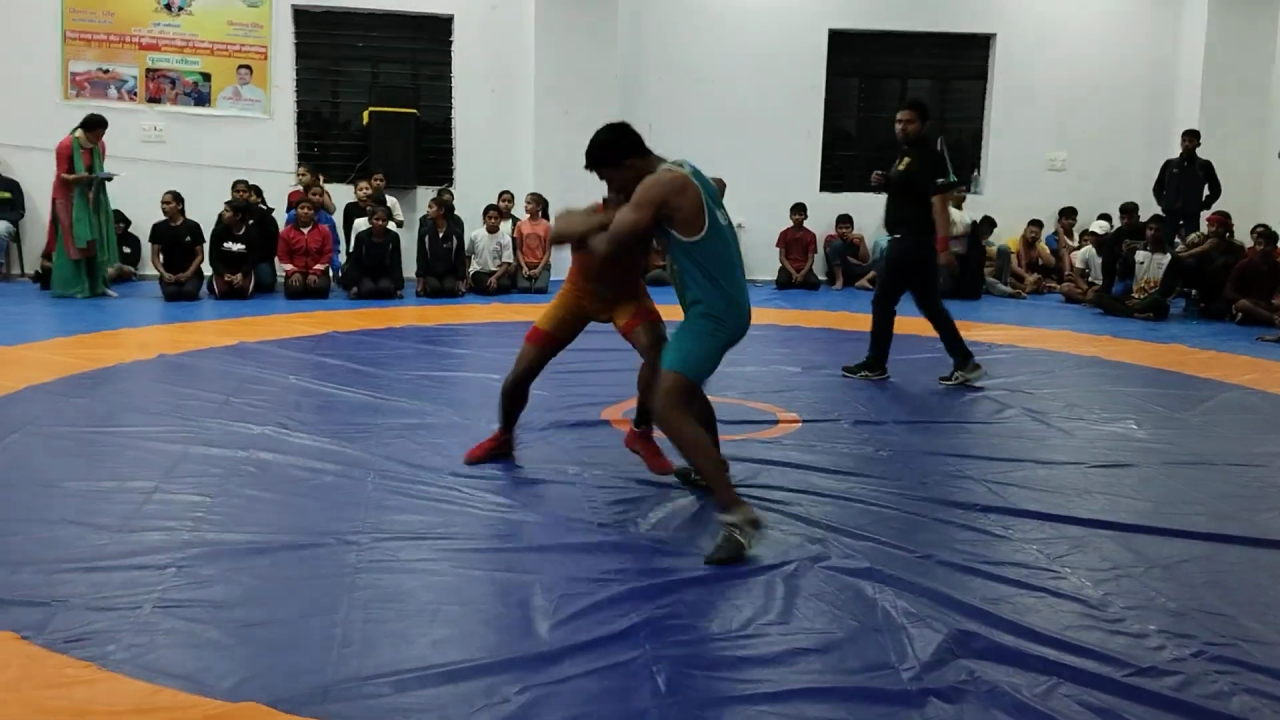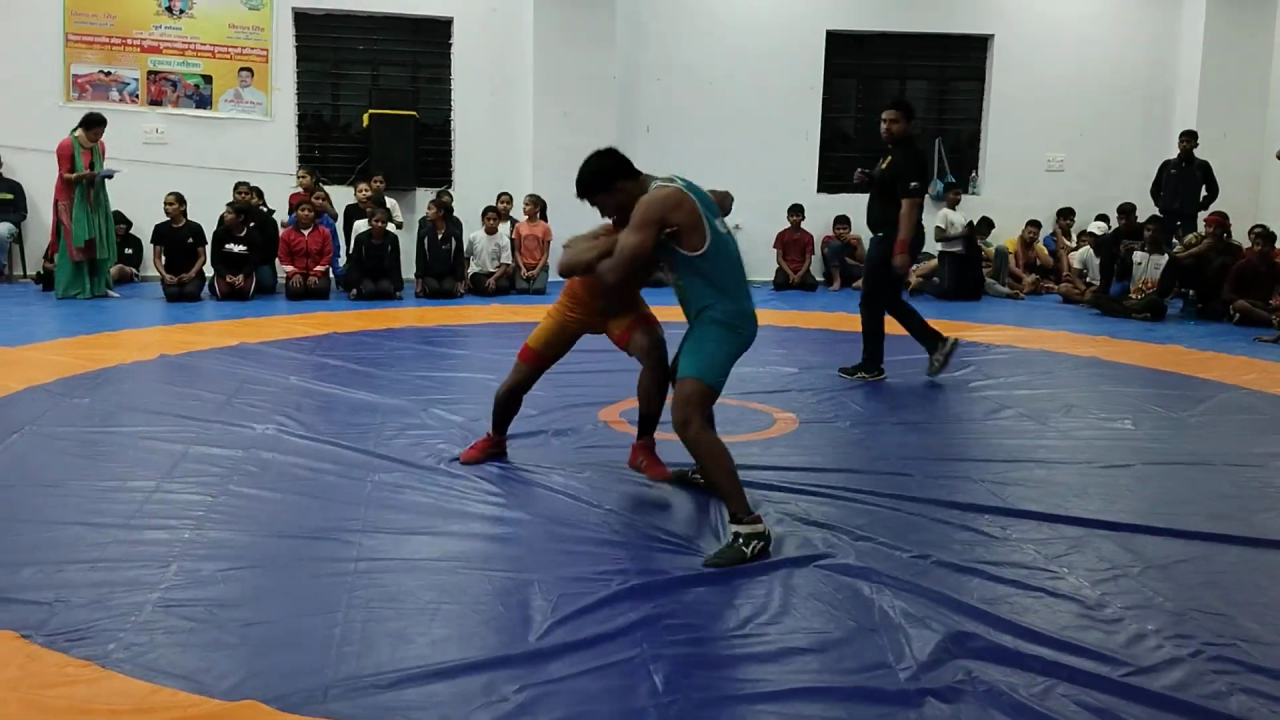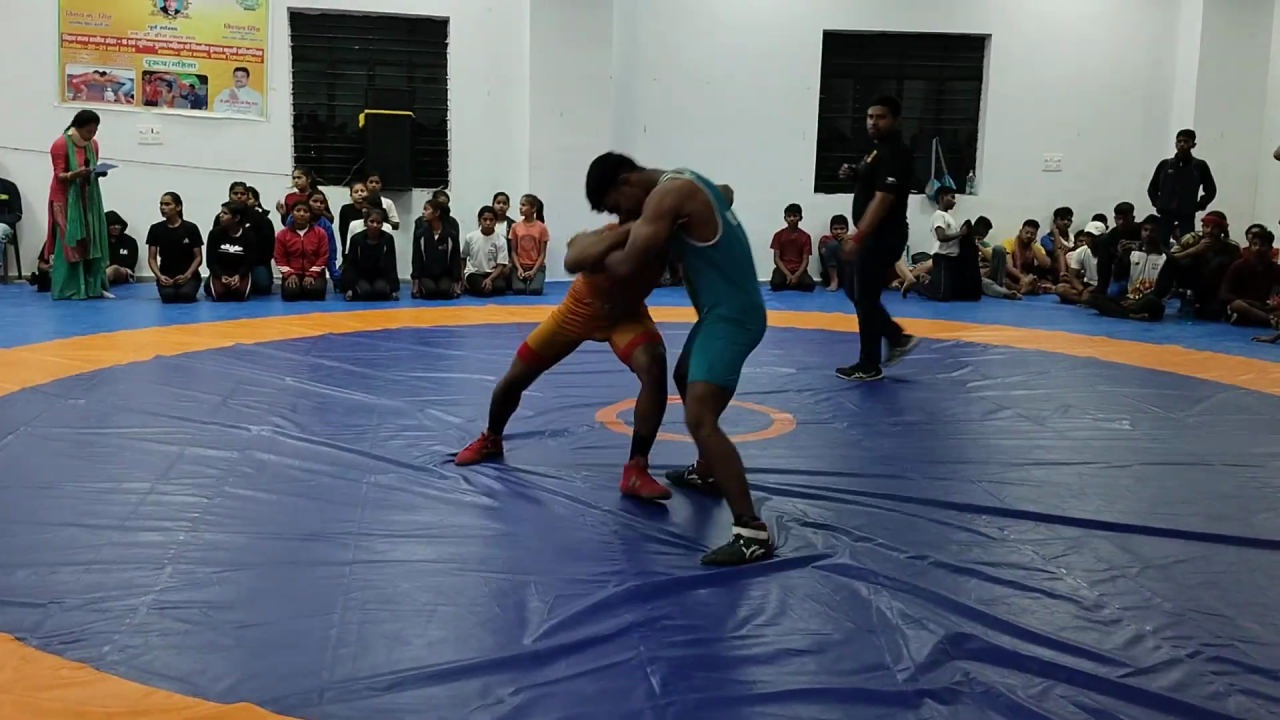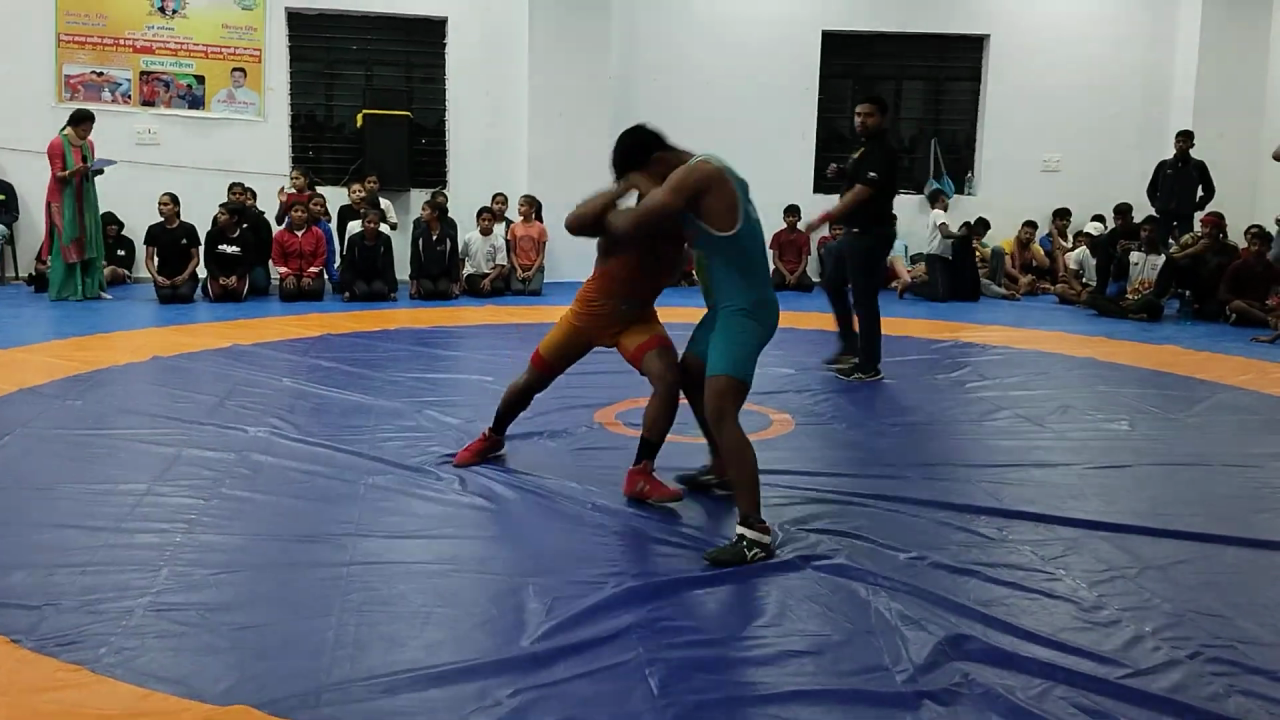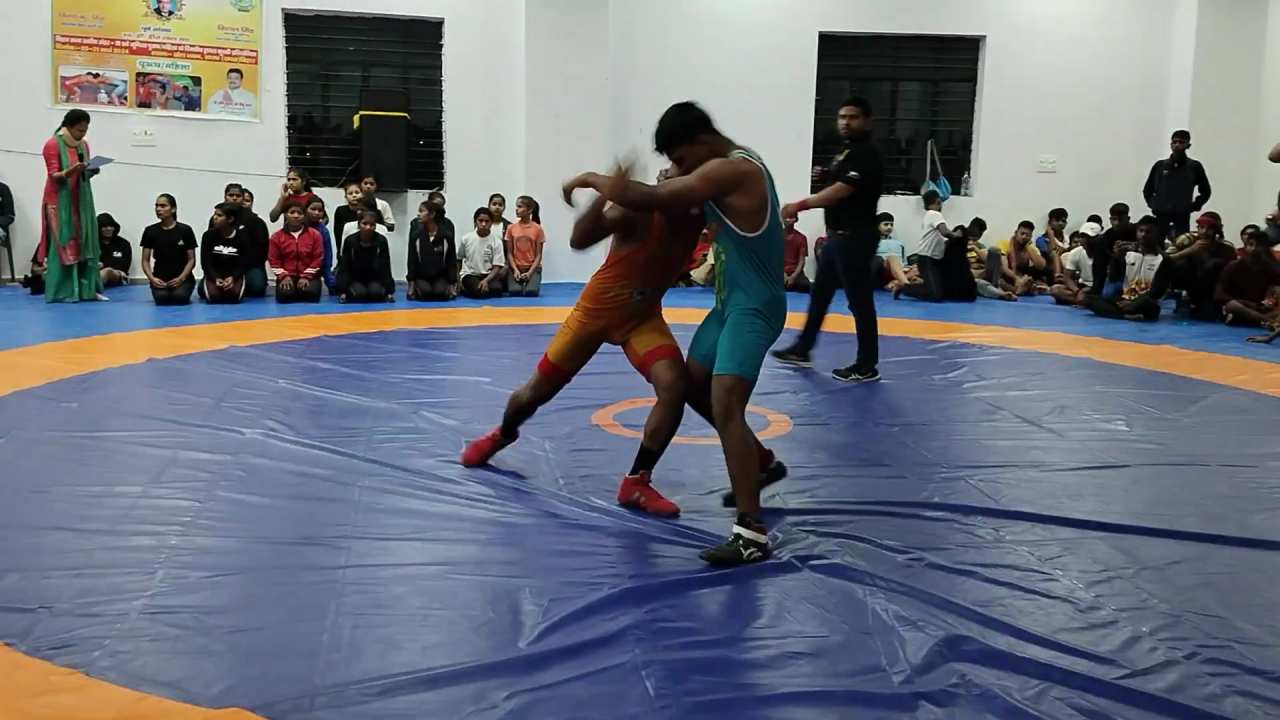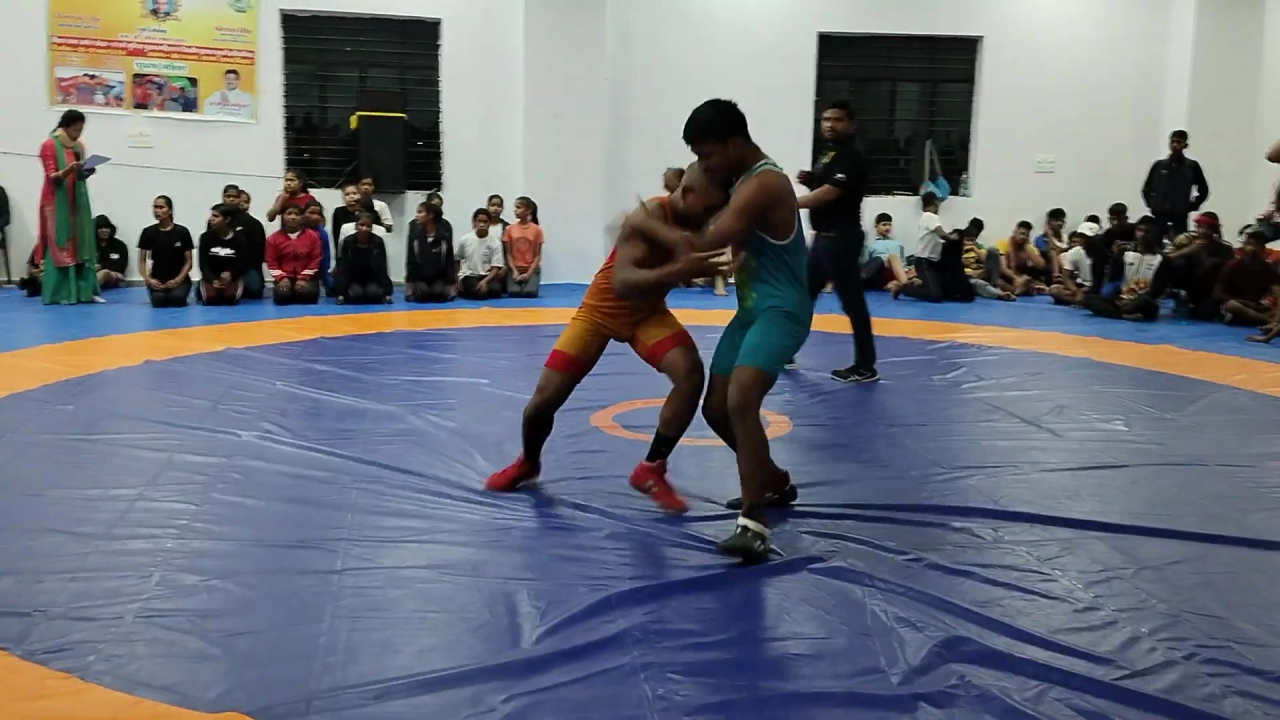
dt=0.1s
person 1, frame 1
left shoulder: (657, 186)
right shoulder: (682, 174)
left elbow: (608, 249)
right elbow: (717, 186)
left wrist: (584, 231)
left hip: (713, 311)
right hip: (725, 306)
left knee: (668, 408)
right knee: (685, 389)
left ankle: (738, 514)
right ankle: (712, 469)
person 1, frame 2
left shoulder: (654, 205)
right shoulder: (675, 191)
left elbow: (617, 276)
right elbow: (724, 200)
left wrist: (592, 256)
left hip: (723, 319)
right hip: (717, 313)
left knee: (688, 419)
right knee: (685, 382)
left ankle: (749, 527)
right ankle: (709, 470)
person 1, frame 3
left shoulder: (666, 196)
right shoulder: (682, 183)
left elbow: (629, 268)
right elbow: (724, 196)
left wrist: (598, 252)
left hip: (732, 315)
right hip: (723, 310)
left knee: (700, 419)
right knee: (686, 380)
left ankle: (752, 531)
right ankle: (708, 471)
person 1, frame 4
left shoulder: (695, 174)
right shoulder: (709, 173)
left elbow: (631, 227)
left wrist: (606, 217)
left hip: (745, 310)
right hip: (728, 305)
left knee: (719, 413)
right knee: (690, 376)
left ankle: (755, 533)
right ankle: (723, 469)
person 1, frame 5
left shoulder: (731, 170)
right shoulder: (735, 166)
left elbow: (651, 199)
left wrist: (596, 180)
left hip: (753, 308)
right hip: (732, 302)
left knee: (725, 409)
right knee: (693, 384)
left ankle: (752, 532)
right ankle: (757, 462)
person 1, frame 6
left shoulder: (763, 181)
right shoulder: (741, 175)
left elbow: (710, 241)
left wrist: (650, 225)
left hip: (782, 310)
right hip: (754, 309)
left knee: (740, 404)
right knee: (716, 407)
left ankle: (754, 526)
right ankle: (775, 483)
person 2, frame 1
left shoulder: (648, 215)
right shoulder: (589, 219)
left elbow: (717, 186)
right elbow: (557, 236)
right wrist: (610, 219)
left hip: (626, 294)
right hip: (579, 293)
left knee: (656, 348)
right knee: (522, 369)
left ankle: (642, 433)
right ankle: (504, 436)
person 2, frame 2
left shoulder: (657, 235)
right shoulder: (596, 241)
left elbow: (723, 200)
right elbow: (566, 268)
right wrist: (618, 240)
left hip: (623, 306)
right hip: (576, 306)
left knee: (655, 352)
right knee: (516, 382)
left ankle: (644, 446)
right ankle: (494, 439)
person 2, frame 3
left shoulder: (666, 238)
right shoulder: (605, 238)
right elbow: (573, 262)
right wrist: (627, 232)
left hip: (628, 316)
right hip: (580, 312)
left knee: (653, 371)
right knee: (513, 379)
left ankle: (636, 468)
right ankle: (490, 439)
person 2, frame 4
left shoulder: (678, 229)
right elbow: (574, 224)
right wrist: (621, 188)
left hip: (637, 319)
right hip: (590, 315)
left knee: (668, 379)
right knee: (528, 384)
left ankle: (640, 474)
right ankle: (493, 437)
person 2, frame 5
left shoulder: (694, 218)
right shoulder: (637, 212)
right elbow: (579, 240)
right wrist: (604, 195)
left hip: (643, 316)
right hip: (595, 310)
left knee: (674, 388)
right knee: (535, 393)
left ankle: (637, 481)
right ankle: (503, 434)
person 2, frame 6
left shoulder: (688, 214)
right shoulder: (654, 214)
right elbow: (622, 282)
right wrist: (678, 267)
left hip: (648, 310)
right hip: (604, 308)
left knee: (690, 375)
right knee: (548, 394)
left ankle: (652, 470)
right ankle: (527, 462)
person 3, frame 1
left shoulder: (928, 159)
right shoulder: (907, 154)
left elbow: (939, 202)
left wrist: (943, 246)
right wrist: (885, 183)
left hip: (910, 243)
right hip: (909, 242)
left knee: (882, 302)
right knee: (930, 306)
left ankle: (875, 365)
right ankle: (964, 363)
person 3, frame 2
left shoulder: (909, 159)
right shoulder: (894, 153)
left elbow: (910, 206)
left wrist: (902, 249)
right wrist: (868, 180)
left hip: (892, 240)
right hip: (889, 239)
left knee: (871, 301)
right knee: (891, 300)
left ankle: (871, 365)
right ankle: (937, 343)
person 3, frame 3
left shoulder: (895, 153)
right shoulder: (881, 149)
left elbow: (882, 199)
left wrist: (856, 237)
right wrist: (854, 174)
left hip: (880, 237)
right hip: (874, 236)
left knee: (865, 298)
right knee: (855, 291)
left ankle: (868, 365)
right ankle: (898, 337)
person 3, frame 4
left shoulder: (881, 152)
right shoulder: (866, 147)
left elbow: (859, 194)
left wrist: (823, 218)
right wrist: (842, 174)
left hip: (870, 235)
right hip: (856, 234)
left knee: (864, 299)
right knee: (834, 287)
left ankle: (868, 365)
right ankle: (851, 348)
person 3, frame 5
left shoulder: (866, 154)
right shoulder: (850, 150)
left elbow: (840, 191)
left wrist: (798, 206)
right wrist: (825, 176)
left hip: (856, 237)
right hip: (841, 236)
left knee: (859, 300)
right knee: (819, 293)
left ankle: (866, 367)
right ankle: (802, 350)
person 3, frame 6
left shoulder: (850, 155)
right shoulder: (831, 152)
left elbow: (828, 194)
right wrist: (807, 180)
left hip: (842, 239)
right hip: (826, 237)
left knee: (852, 300)
left ankle: (865, 366)
person 4, frame 1
left shoulder: (99, 146)
right shoulder: (66, 145)
right elbow: (61, 175)
left wrist: (104, 176)
right wrist: (79, 177)
left hip: (87, 196)
right hip: (67, 197)
left knee: (94, 239)
right knee: (71, 242)
left ankle: (96, 284)
right ankle: (70, 286)
person 4, frame 2
left shoulder: (99, 146)
right shoulder: (67, 145)
right elbow: (64, 176)
left wrist: (105, 174)
right wrist: (81, 176)
left hip: (91, 198)
right hip: (69, 199)
left knee: (96, 240)
right knee: (74, 243)
left ankle: (98, 286)
right ankle: (73, 288)
person 4, frame 3
left shoulder: (92, 145)
right shoulder: (61, 145)
right elbow: (59, 175)
left wrist: (98, 172)
right wrist: (76, 173)
left hip: (86, 198)
right hip: (65, 200)
left knee: (91, 241)
right knee: (69, 244)
left ankle: (93, 286)
right ankle: (68, 289)
person 4, frame 4
left shoulder: (88, 144)
right shoulder: (57, 144)
right elbow: (57, 175)
left wrist: (95, 171)
right wrist: (75, 171)
left hip: (83, 200)
right hip: (62, 201)
left knee: (88, 241)
right knee: (66, 244)
left ankle: (91, 287)
right ankle: (65, 290)
person 4, frame 5
left shoulder: (83, 145)
right shoulder: (52, 145)
right elbow: (54, 175)
left wrist: (91, 171)
right wrist: (71, 170)
left hip: (80, 201)
right hip: (59, 202)
left knee: (84, 243)
right knee: (63, 246)
left ankle: (87, 288)
right ankle: (62, 291)
person 4, frame 6
left shoulder: (79, 146)
right shoulder: (49, 146)
right elbow: (51, 176)
left wrist: (87, 172)
right wrist: (68, 170)
left hip: (76, 202)
right hip: (56, 203)
left knee: (81, 245)
right knee: (60, 247)
left ankle: (84, 290)
right ankle: (59, 293)
